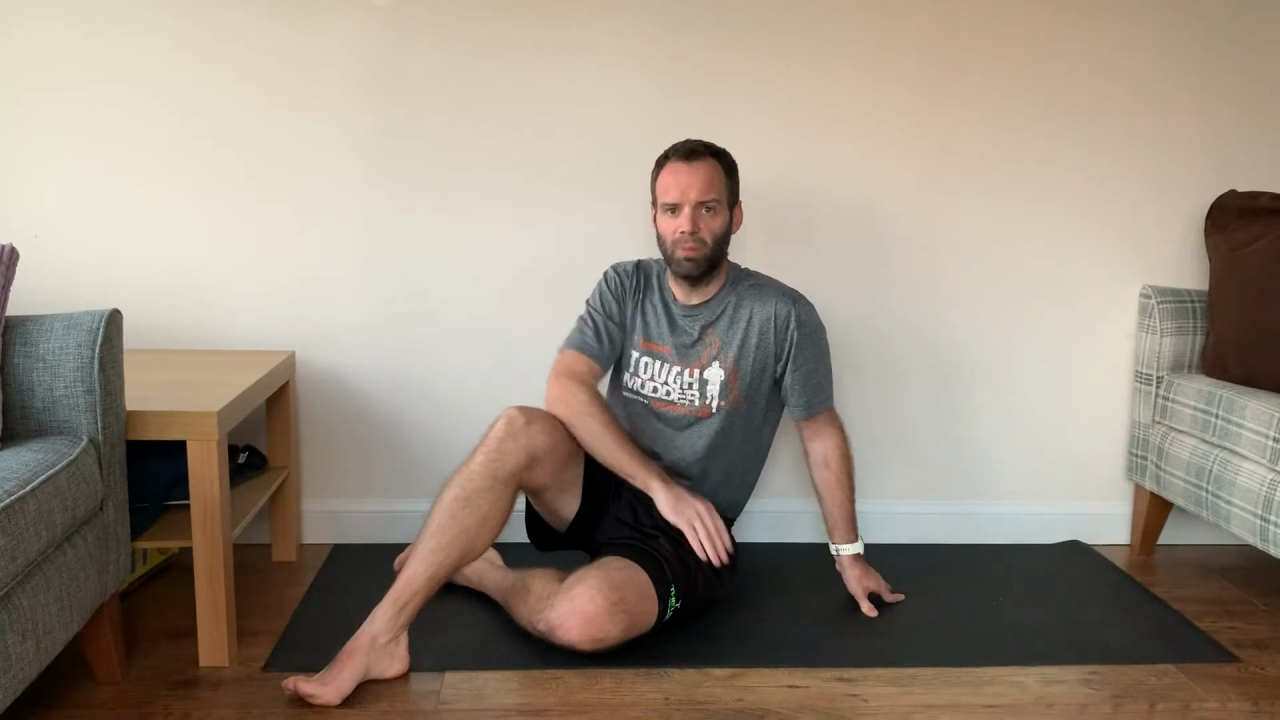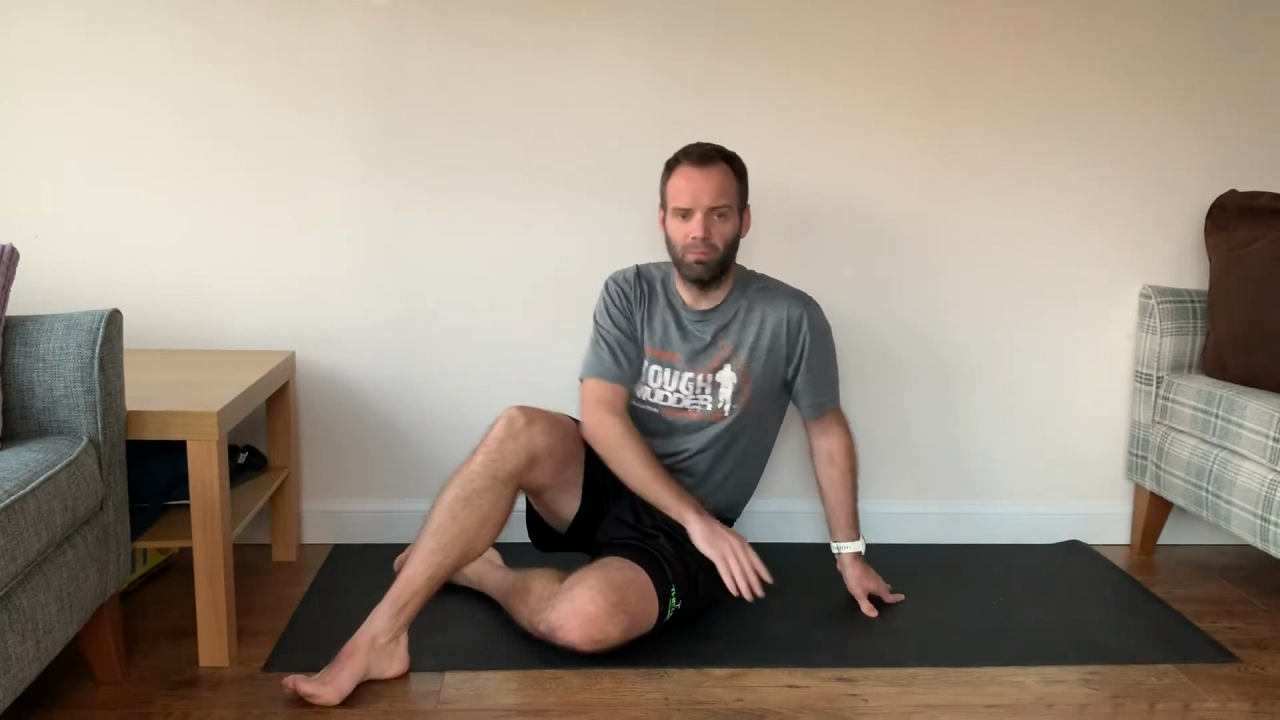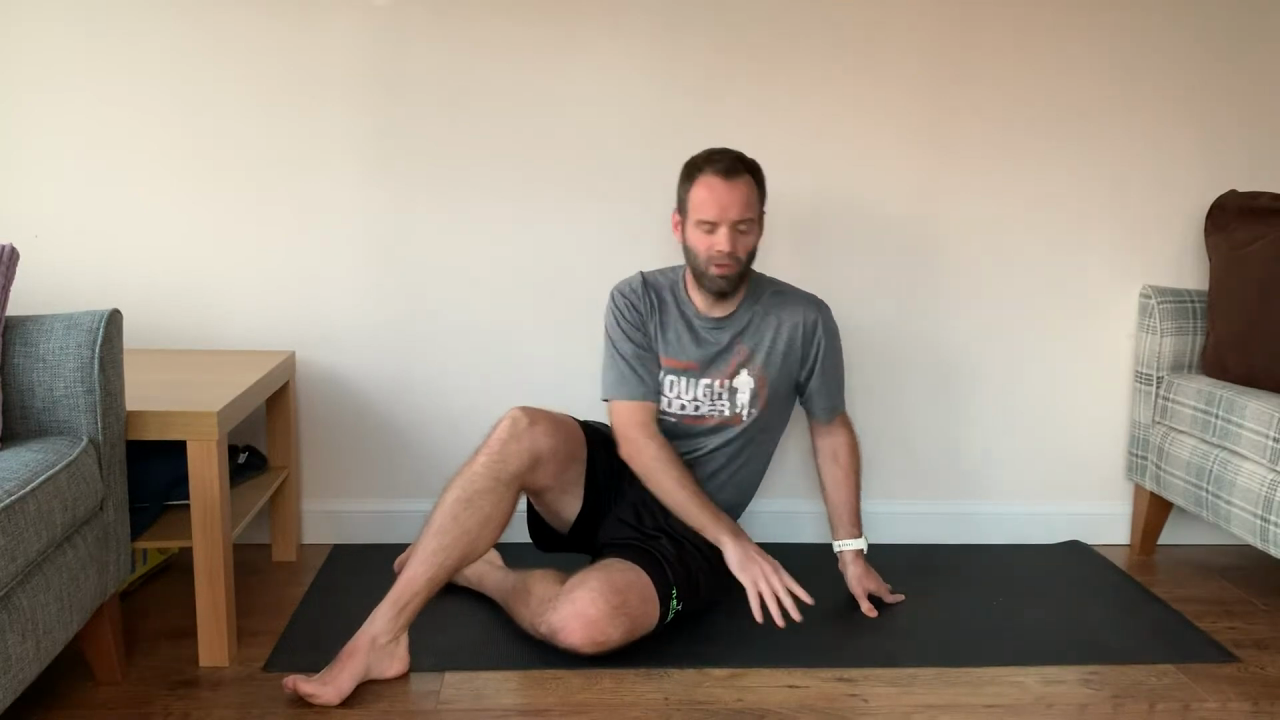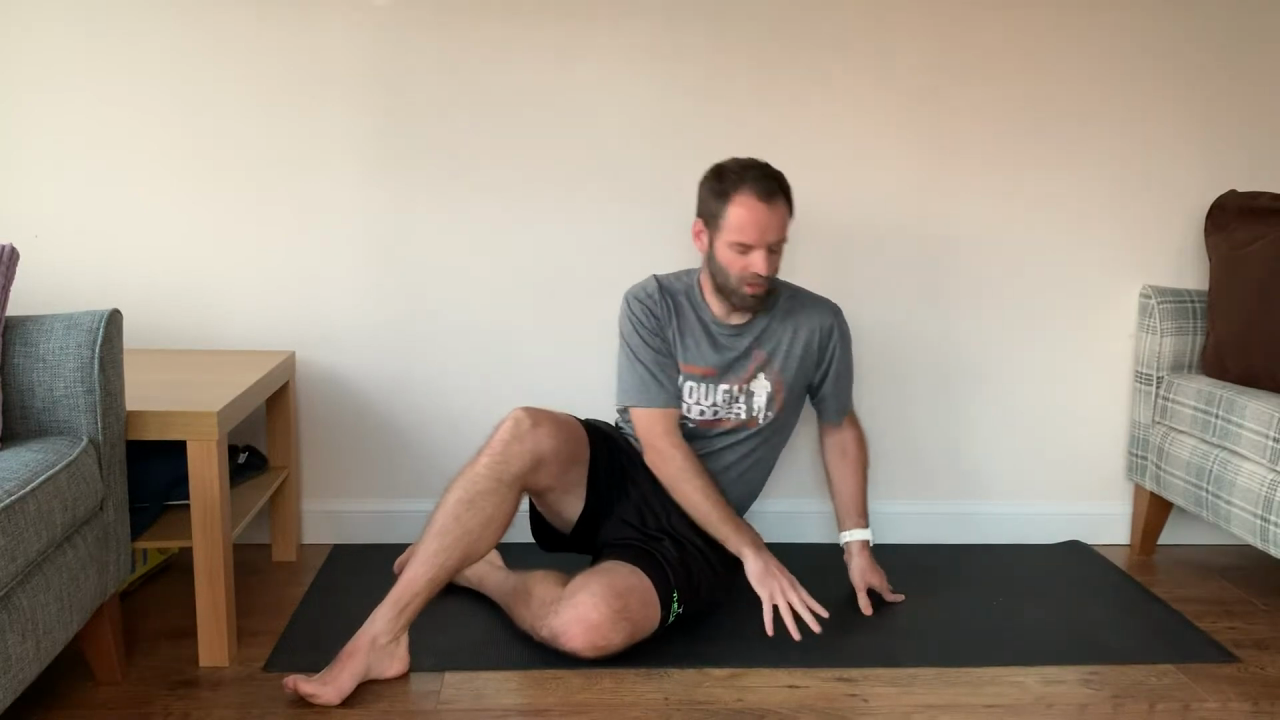
dt=0.1s
person 1, frame 1
left shoulder: (782, 316)
right shoulder: (625, 286)
left elbow: (821, 431)
right elbow: (564, 391)
left wrist: (848, 552)
right wrist: (660, 484)
left hip: (681, 534)
right hip: (607, 482)
left knee: (582, 621)
right knee: (519, 432)
left ankle: (478, 570)
right ankle: (381, 636)
person 1, frame 2
left shoulder: (791, 318)
right shoulder: (628, 292)
left elbow: (827, 430)
right elbow: (600, 417)
left wrist: (850, 552)
right wrist: (697, 519)
left hip: (683, 538)
right hip: (609, 483)
left knee: (583, 621)
right knee: (519, 431)
left ankle: (477, 569)
right ankle: (381, 635)
person 1, frame 3
left shoulder: (804, 323)
right shoulder: (638, 299)
left elbow: (832, 431)
right elbow: (638, 441)
left wrist: (851, 550)
right wrist: (738, 544)
left hip: (685, 535)
right hip: (615, 477)
left knee: (584, 623)
right knee: (523, 432)
left ankle: (478, 571)
right ankle: (381, 636)
person 1, frame 4
left shoulder: (817, 326)
right shoulder: (652, 303)
left elbow: (840, 430)
right elbow: (661, 446)
left wrist: (856, 543)
right wrist: (754, 553)
left hip: (689, 538)
right hip: (620, 477)
left knee: (585, 627)
right knee: (526, 433)
left ankle: (479, 572)
right ankle: (381, 634)
